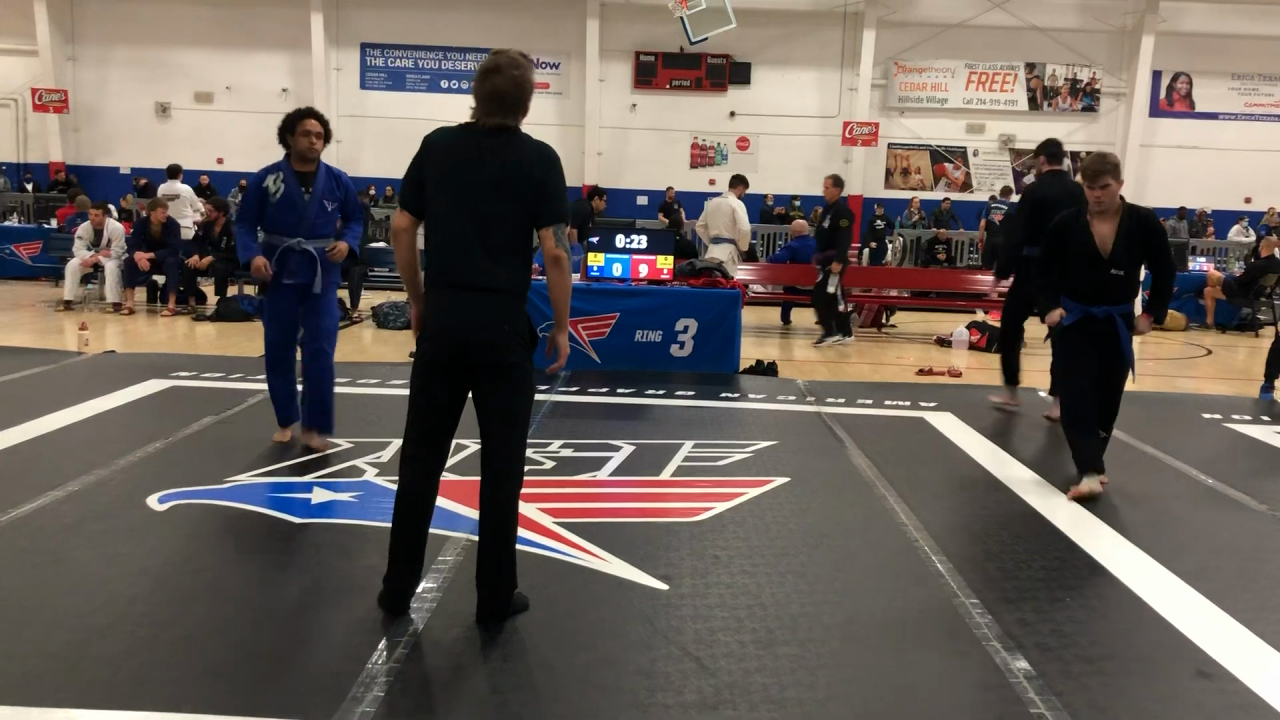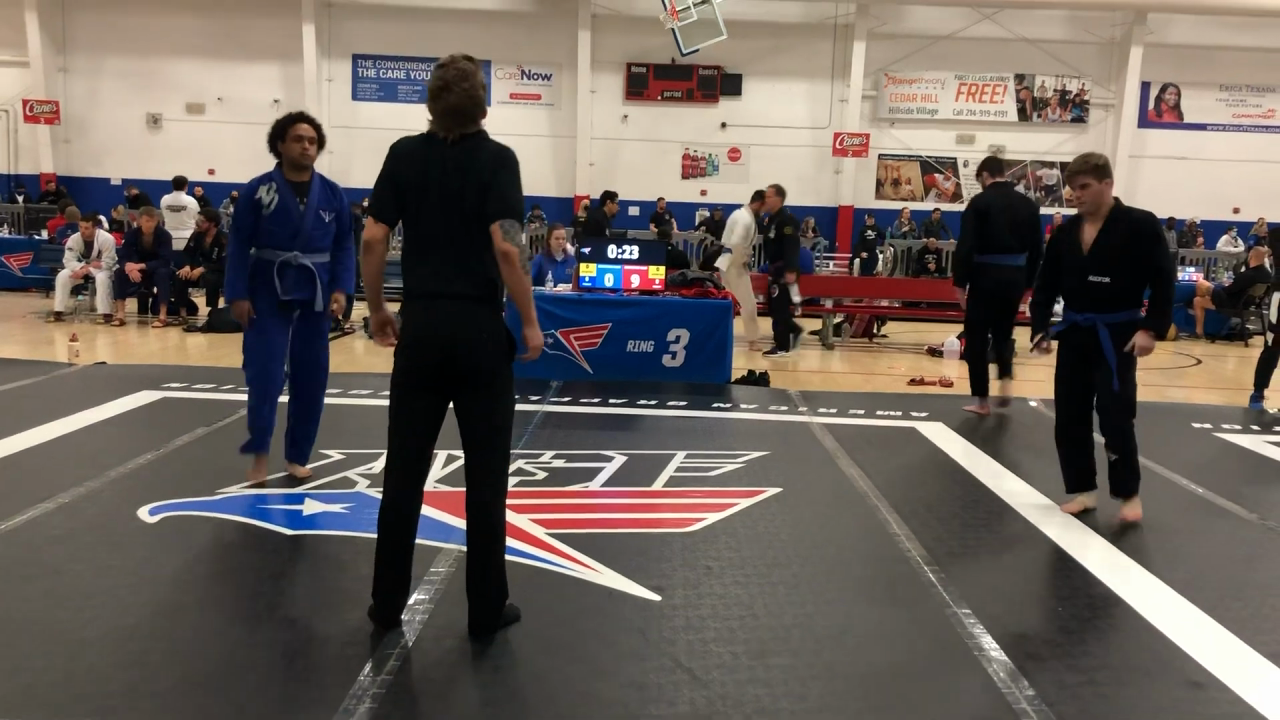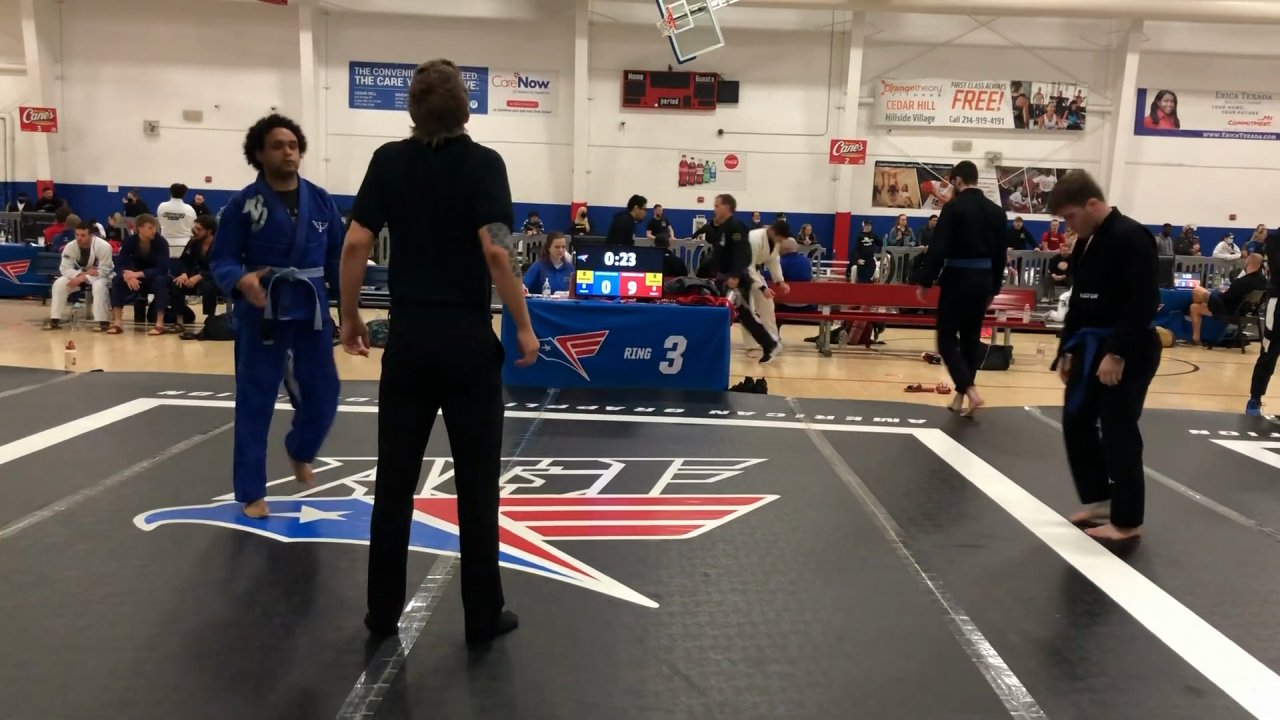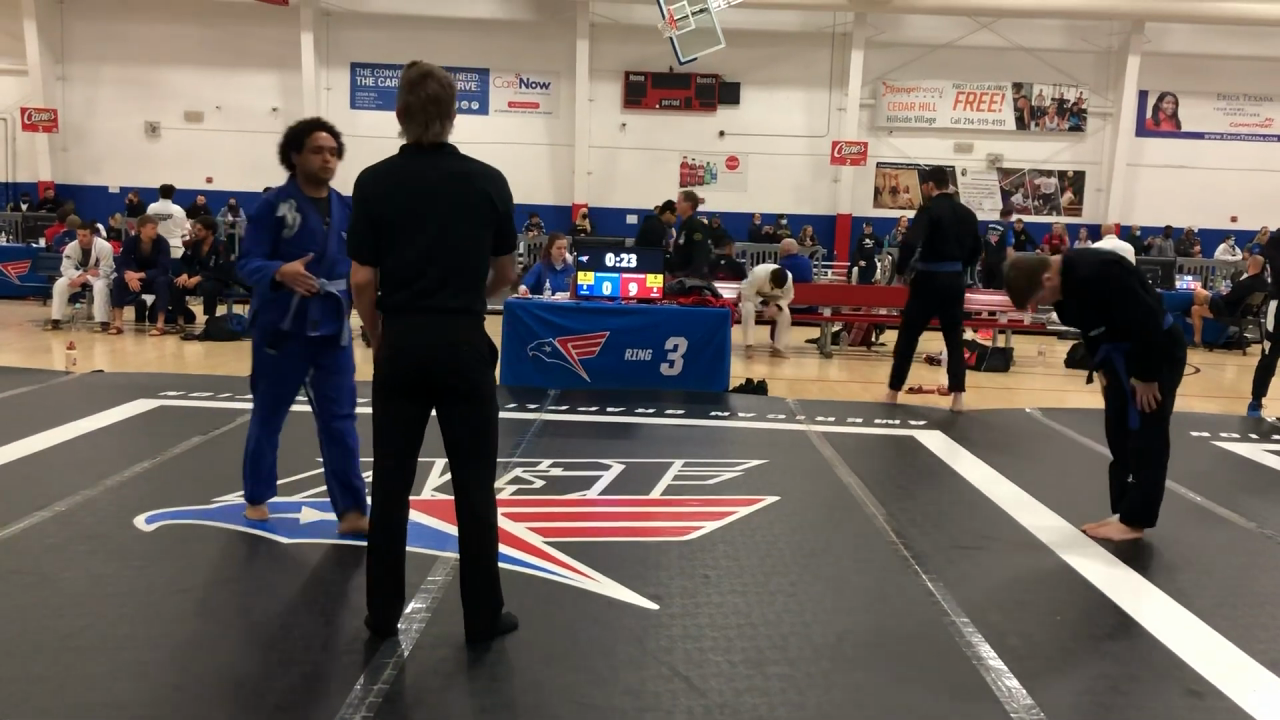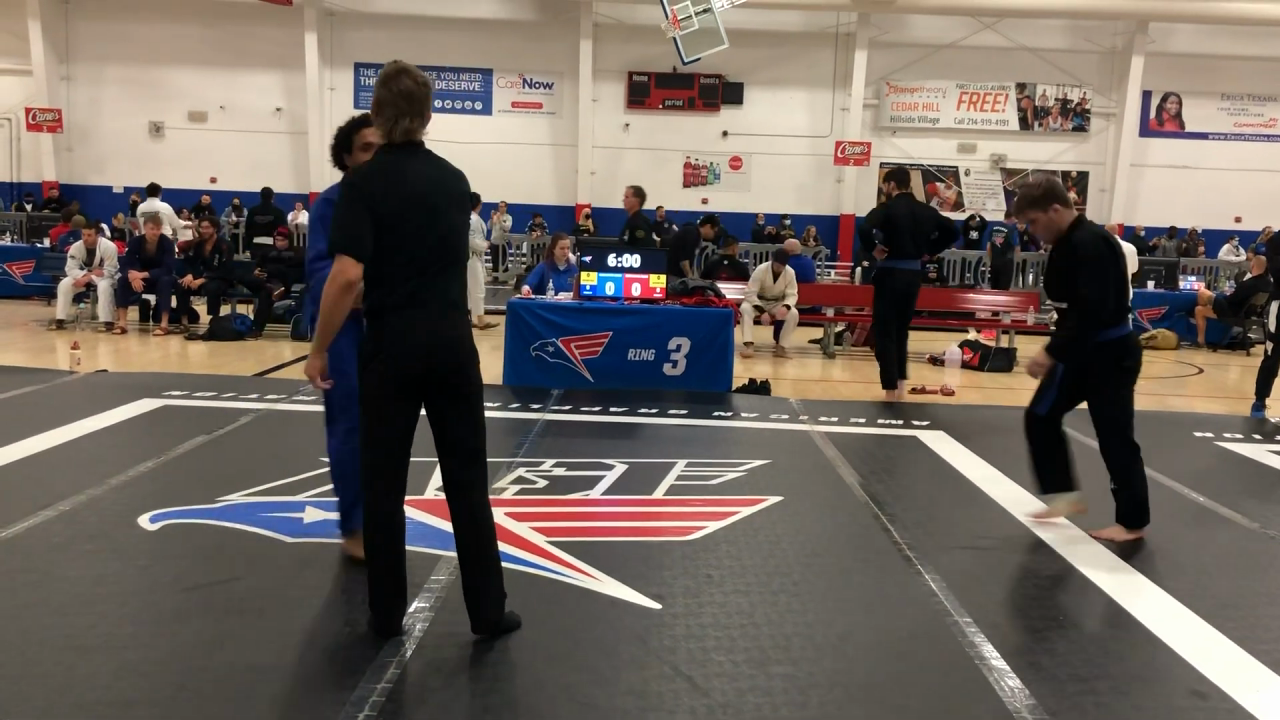
dt=0.4s
person 1, frame 1
left shoulder: (437, 146)
right shoulder: (538, 159)
left elbow: (402, 227)
right elbow: (554, 252)
left wrist: (417, 298)
right wrist: (561, 327)
left hip: (442, 319)
right hip: (503, 324)
left knee: (420, 459)
right knee: (501, 466)
left ankle: (398, 587)
right ankle: (495, 597)
person 1, frame 2
left shoulder: (404, 155)
right shoulder: (497, 159)
left elbow: (373, 240)
right elbow: (507, 247)
left wrist: (377, 309)
right wrist: (529, 321)
left hip: (421, 329)
right hip: (480, 330)
left knee: (404, 472)
right knee: (485, 476)
left ankle: (387, 602)
right ankle: (486, 608)
person 1, frame 3
left shoulder: (389, 161)
right shoulder: (483, 164)
left elbow: (354, 245)
right elbow: (497, 252)
left wrist: (350, 318)
right wrist: (524, 327)
left hip: (408, 338)
right hip: (469, 338)
left knee: (395, 480)
right knee: (477, 483)
left ankle: (383, 610)
right ankle: (483, 615)
person 1, frame 4
left shoulder: (375, 182)
right shoulder: (487, 181)
left elbow: (362, 282)
right elbow: (504, 273)
left wrist: (381, 337)
left hip: (401, 347)
right hip: (464, 345)
left knee: (390, 485)
right knee: (474, 486)
left ankle: (383, 613)
right ankle: (483, 616)
person 1, frame 5
left shoulder: (363, 181)
right shoulder: (454, 179)
left elbow: (348, 277)
left wrist: (319, 350)
left hip: (391, 346)
right hip: (452, 341)
left knee: (383, 484)
right knee: (467, 481)
left ankle: (386, 613)
right ankle: (487, 610)
person 2, frame 1
left shoulder: (337, 181)
right shoulder: (266, 179)
left elbow: (355, 218)
right elbow: (244, 224)
left wrist: (347, 242)
right wrist: (253, 254)
left hip: (321, 277)
right hip: (280, 276)
left knee: (319, 350)
right knee: (278, 351)
left ankle: (317, 426)
right ankle: (287, 421)
person 2, frame 2
left shoulder: (331, 194)
right shoulder: (258, 190)
left elbow: (343, 246)
right elbow: (239, 246)
left wrist: (341, 288)
right wrist: (237, 294)
left hip: (315, 296)
right hip: (268, 293)
left knee: (311, 378)
right knee: (265, 373)
left ankle: (297, 455)
right ankle: (259, 451)
person 2, frame 3
left shoulder: (320, 200)
right shoulder: (244, 203)
left elbow: (336, 254)
right elbow: (221, 259)
right wrist: (240, 281)
left hip: (311, 312)
right hip: (262, 316)
left knee: (321, 395)
right knee: (254, 404)
left ankle: (299, 451)
right ankle: (251, 493)
person 2, frame 4
left shoulder: (345, 208)
right shoulder: (272, 204)
left elbow: (354, 265)
right elbow: (247, 262)
right wrist: (280, 272)
left hip: (332, 327)
right hip: (281, 326)
left knee: (339, 418)
right knee: (269, 412)
left ankle: (351, 510)
right ankle: (257, 496)
person 2, frame 5
right shoulder: (332, 203)
right elbow: (320, 265)
right hip: (343, 326)
right knee: (352, 424)
left ankle: (363, 518)
right ankle: (353, 528)
person 3, frame 1
left shoulder: (1143, 222)
right shoulder: (1066, 224)
left elbow: (1164, 271)
right elbow: (1043, 269)
left wrist: (1153, 313)
right wrist: (1049, 306)
left hip: (1118, 323)
right hip: (1076, 322)
left knee: (1107, 398)
right knee: (1076, 397)
left ankle: (1091, 463)
right ankle: (1089, 474)
person 3, frame 2
left shoulder: (1140, 225)
right shoulder: (1066, 231)
left elbow: (1163, 280)
right elbow: (1046, 283)
left wrist: (1151, 329)
right wrist: (1040, 326)
left hip: (1119, 335)
right hip: (1075, 332)
left knee: (1116, 412)
right knee: (1070, 415)
left ankle: (1128, 493)
right ankle: (1082, 490)
person 3, frame 3
left shoulder: (1131, 238)
right shoulder: (1088, 242)
left elbow: (1142, 302)
left wrist: (1118, 355)
right wrist: (1067, 349)
left hip: (1128, 351)
right hip: (1091, 348)
left knee: (1118, 432)
right knee: (1076, 425)
left ankle: (1125, 520)
right ankle: (1098, 500)
person 3, frame 4
left shoulder: (1099, 272)
right shoulder: (1064, 282)
left elbow: (1145, 321)
left wrist: (1145, 376)
right wrist: (1103, 370)
left hip: (1158, 351)
right hip: (1123, 355)
left knee: (1146, 434)
right knee: (1120, 433)
left ankle: (1135, 519)
right ankle: (1123, 511)
person 3, frame 5
left shoulder: (1091, 244)
right shoulder: (1070, 242)
left elbow: (1092, 310)
left wrist: (1051, 353)
right wrist: (1056, 351)
left hip: (1109, 354)
right hip: (1082, 350)
left knee: (1114, 436)
right knee: (1040, 417)
left ankle: (1133, 521)
right ankle: (1064, 493)
person 4, frame 1
left shoulder: (1035, 190)
right shoulder: (1079, 193)
left elbow: (1016, 236)
left wrist: (1001, 271)
left hip: (1033, 268)
left knee: (1010, 328)
left ankle: (1011, 393)
right ankle: (1060, 401)
person 4, frame 2
left shoulder: (979, 202)
right shoulder: (1027, 204)
left elbow: (965, 246)
right elbow: (1036, 247)
left wrist: (959, 282)
right wrist: (1028, 281)
left hip: (986, 275)
right hip: (1015, 276)
left knee: (977, 337)
right knee: (1003, 333)
left ankle: (982, 400)
right ankle: (1005, 381)
person 4, frame 3
left shoulder: (954, 207)
right shoulder: (996, 210)
left elbow: (938, 249)
right elbow: (1000, 253)
left wrist: (924, 281)
right wrist: (994, 286)
left hip: (957, 278)
right hip: (983, 280)
left knee: (947, 338)
right knee: (971, 338)
left ankle: (971, 392)
right ankle: (962, 395)
person 4, frame 4
left shoulder: (929, 210)
right shoulder: (966, 213)
left elbow: (912, 243)
right elbow: (976, 249)
left wrist: (903, 268)
left hip: (929, 280)
right hip: (955, 281)
left knee: (907, 336)
right knee: (954, 340)
left ankle: (894, 391)
right ankle: (957, 397)
person 4, frame 5
left shoulder: (888, 208)
right shoulder: (926, 211)
left elbow: (864, 228)
right elbow: (952, 231)
left wrist: (873, 248)
right wrist: (929, 250)
left hip: (890, 275)
right hip: (913, 276)
left knee: (884, 333)
right knee: (900, 332)
left ankle: (891, 390)
right ankle: (900, 381)
